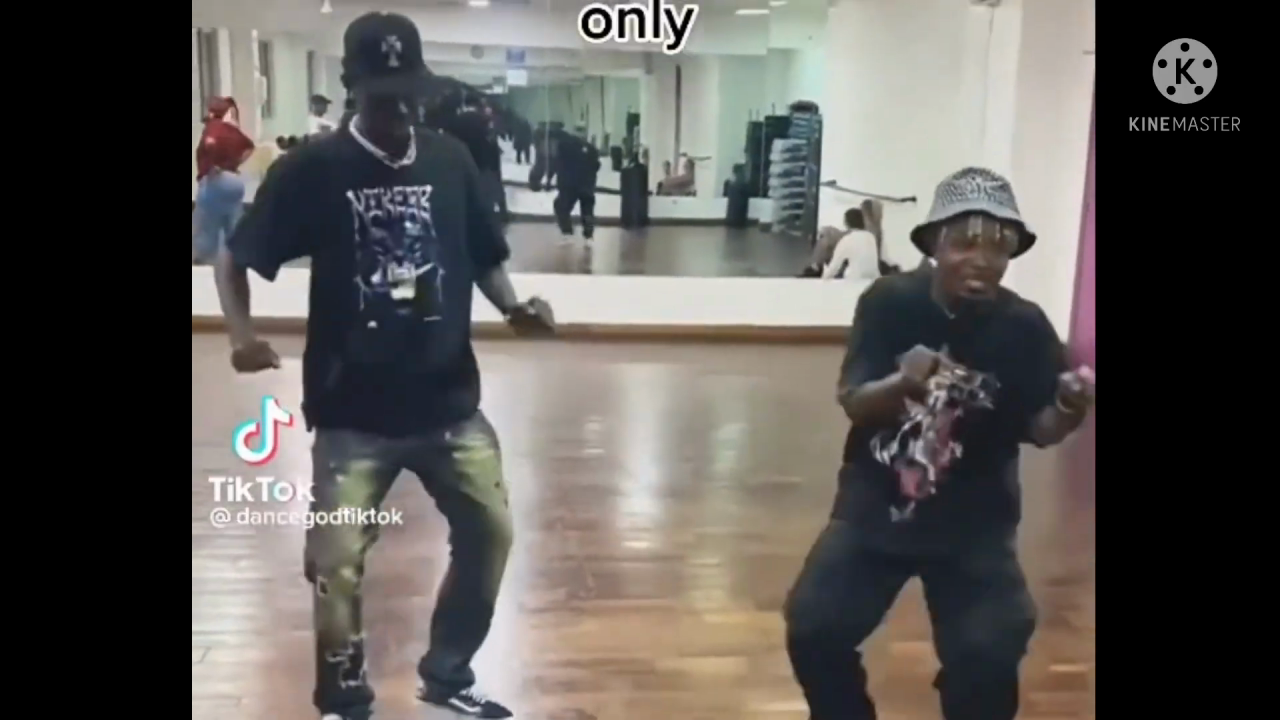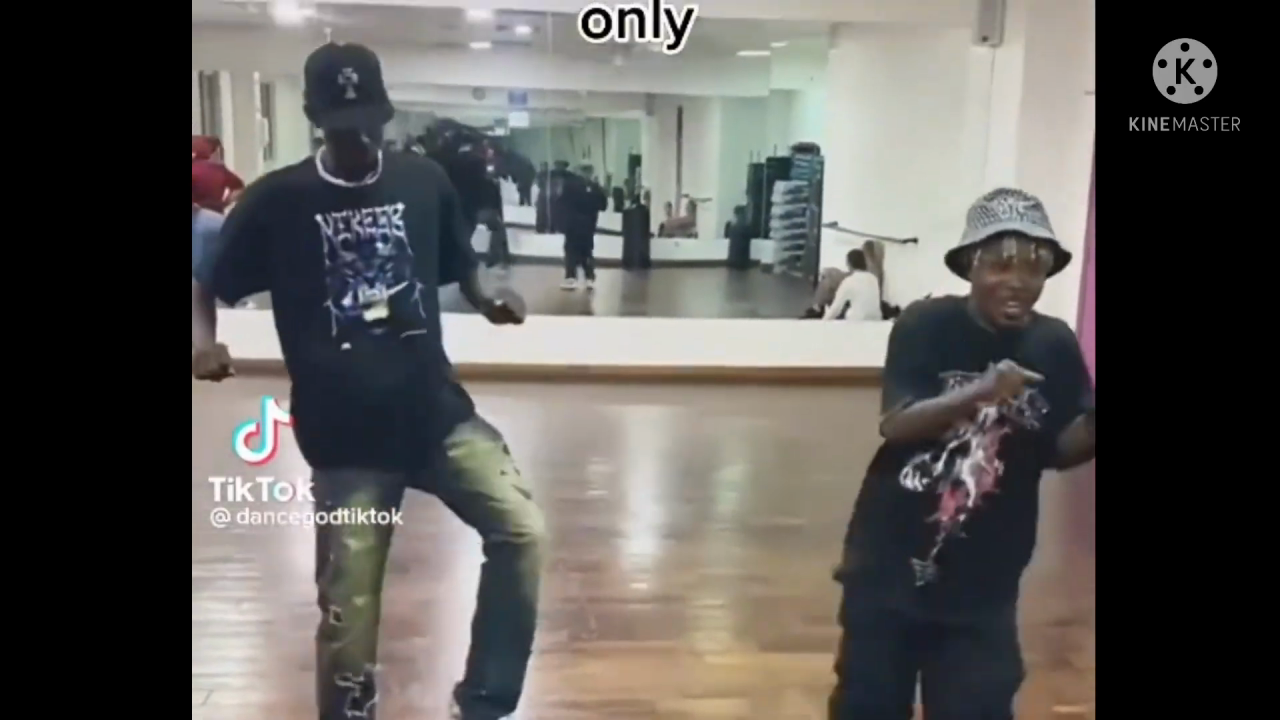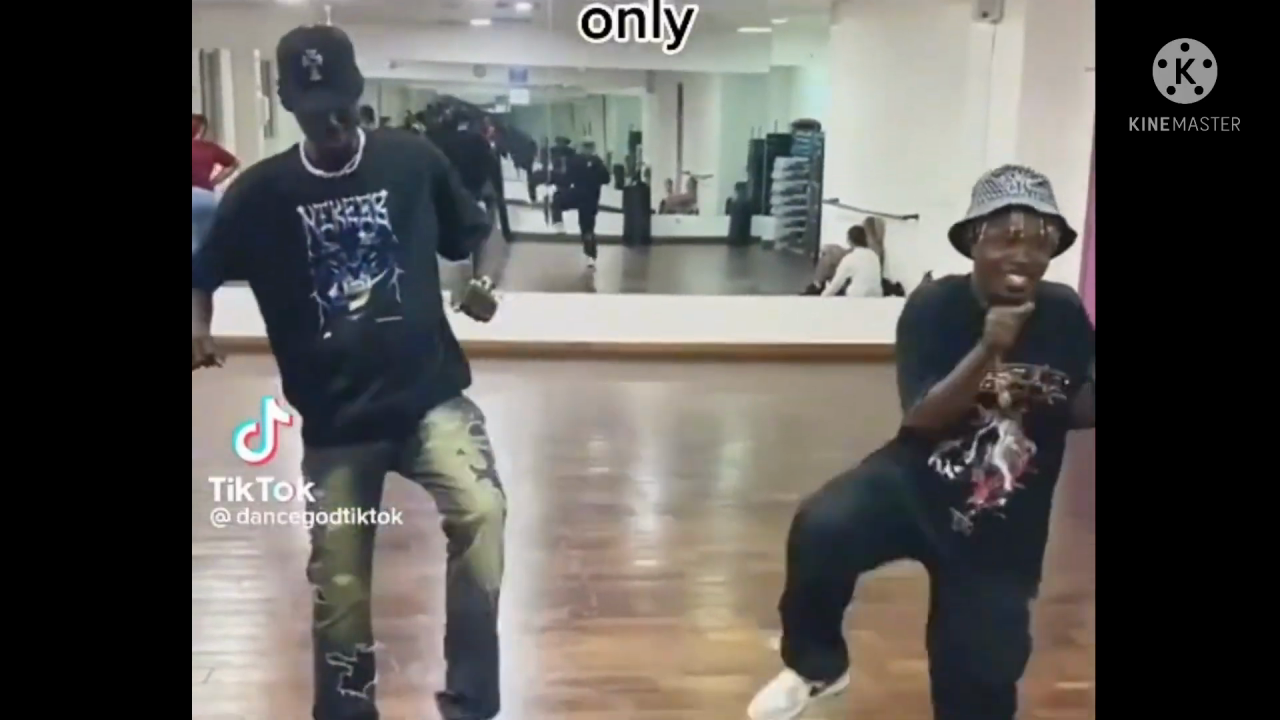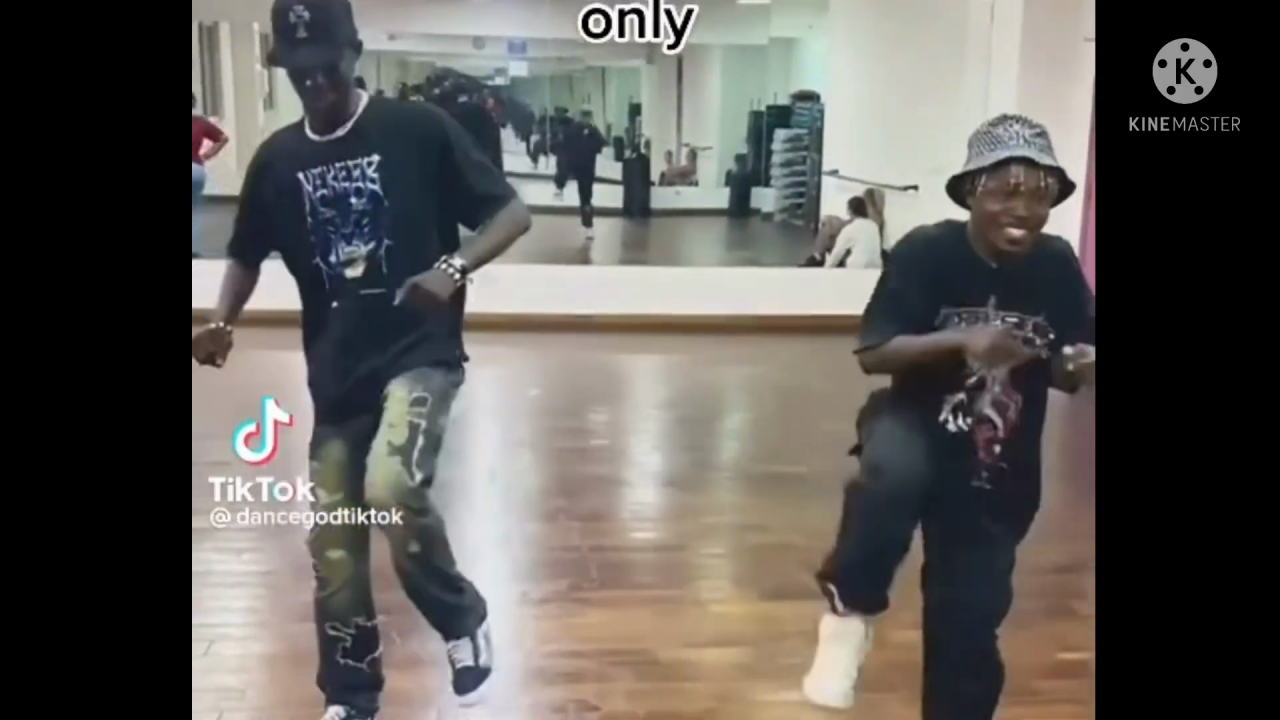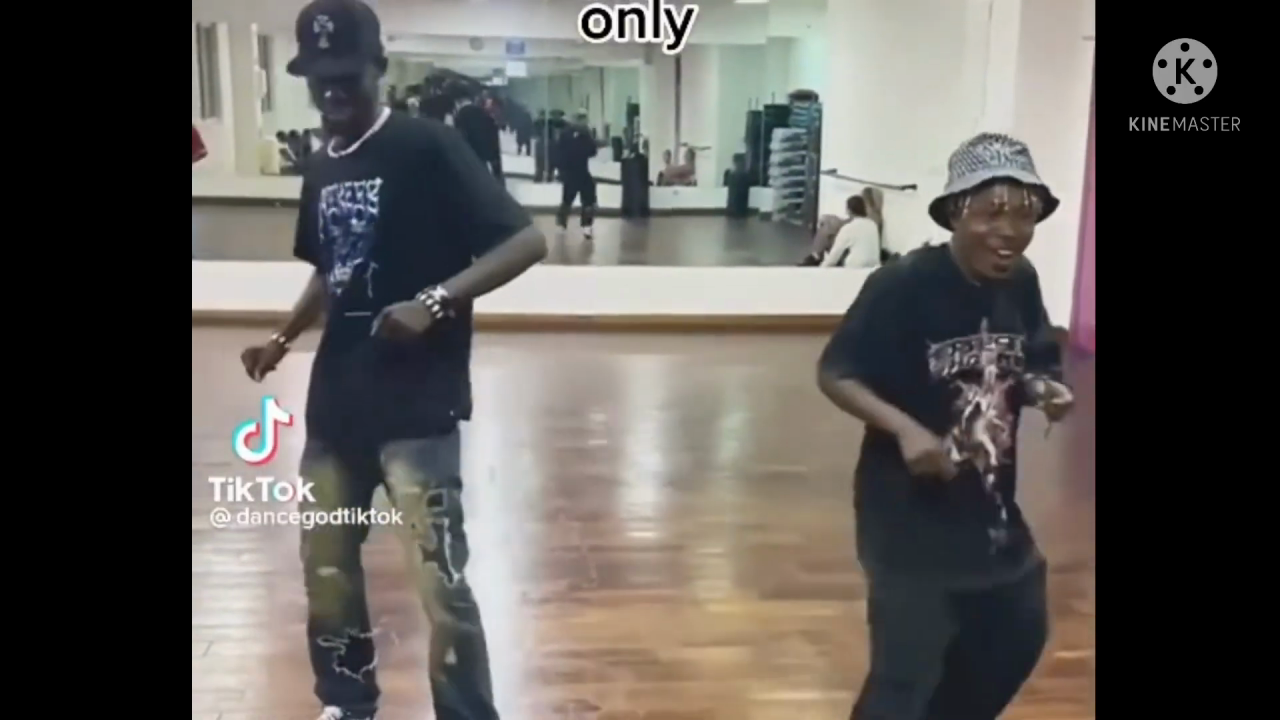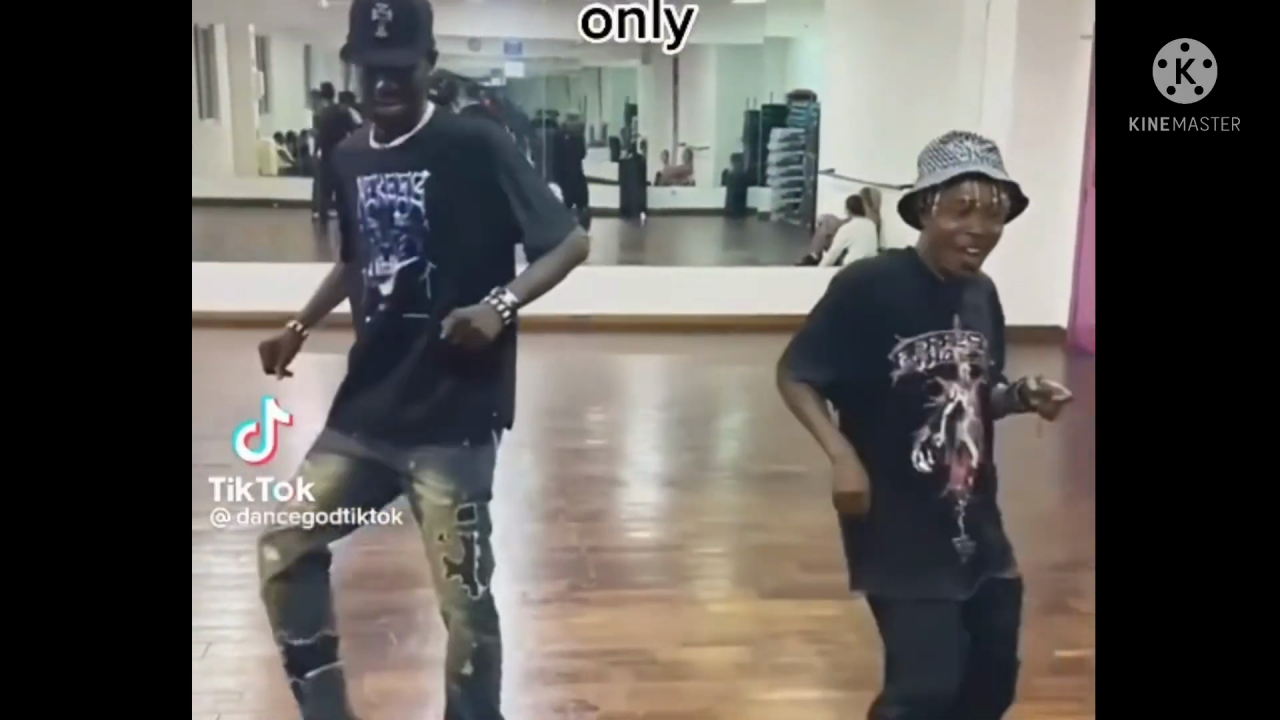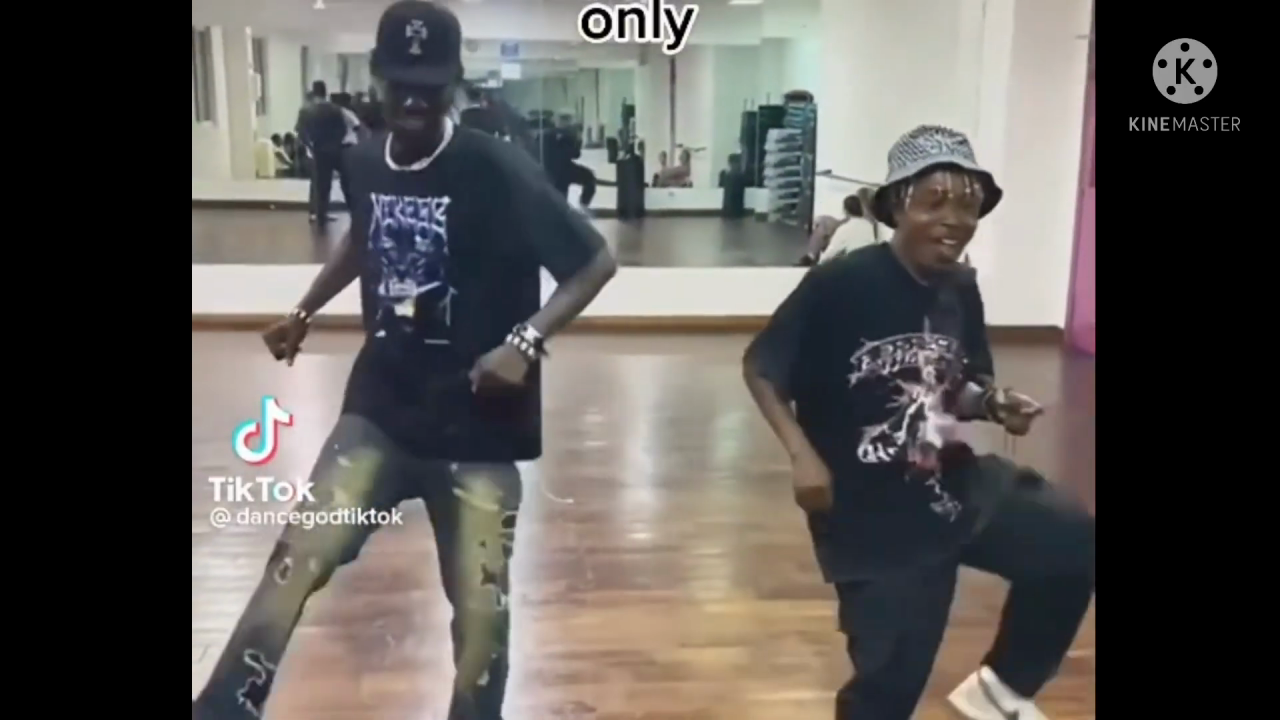
dt=0.2s
person 1, frame 1
left shoulder: (454, 165)
right shoulder: (309, 171)
left elbow: (487, 260)
right elbow: (235, 260)
left wrist: (513, 306)
right wrist: (241, 332)
left hip: (448, 401)
right hip: (353, 409)
left knee: (488, 537)
right knee: (336, 569)
person 1, frame 2
left shoulder: (424, 182)
right shoulder: (275, 202)
left elbow: (458, 269)
right elbow: (209, 286)
left wrist: (490, 300)
right wrist: (202, 343)
left hip: (437, 411)
right hip: (342, 435)
left knee: (520, 536)
right knee: (348, 605)
person 1, frame 3
left shoulder: (415, 161)
right shoulder: (262, 191)
left elbow: (476, 238)
right elbow: (201, 277)
right wrist: (198, 333)
left hip: (424, 382)
right hip: (332, 408)
left knee: (480, 510)
right knee: (337, 580)
person 1, frame 4
left shoulder: (420, 129)
right shoulder: (278, 157)
left elbow: (511, 213)
right elbow: (247, 254)
left wrist: (452, 269)
right wrist: (222, 322)
left hip: (416, 354)
right hip: (336, 371)
left knee: (393, 492)
right knee: (334, 547)
left ankle: (459, 614)
person 1, frame 5
left shoulder: (431, 150)
right shoulder: (321, 167)
left elbow: (527, 242)
left wrist: (434, 301)
right wrist: (281, 339)
left hip: (416, 403)
right hip: (338, 400)
left knee: (438, 584)
right knee: (326, 563)
person 1, frame 6
left shoulder: (477, 148)
right shoulder: (349, 157)
left elbow: (569, 243)
left wrist: (497, 304)
right wrist: (300, 326)
left hip: (455, 409)
right hip: (366, 399)
left knee: (463, 594)
right knee: (285, 550)
person 1, frame 7
left shoulder: (499, 170)
right shoulder: (366, 165)
left elbow: (593, 261)
left wrist: (524, 342)
right wrist: (303, 310)
left hip: (480, 428)
right hip: (381, 409)
left knee: (482, 607)
right knee: (313, 544)
person 2, frame 1
left shoulder: (1026, 327)
right shoulder: (890, 301)
left elbow: (1044, 430)
right elbow: (854, 404)
left wrist: (1076, 404)
right wrist: (902, 382)
left hip: (974, 524)
right hip: (876, 505)
left knee: (989, 650)
right knee: (815, 625)
person 2, frame 2
left shoulder: (1057, 345)
right shoulder: (927, 325)
left elbow: (1065, 448)
right elbow: (898, 428)
left wrist: (1093, 427)
right wrist: (975, 394)
left hip: (985, 561)
right hip: (893, 543)
person 2, frame 3
left shoulder: (1066, 313)
right shoulder: (936, 305)
left elbow: (1082, 409)
right elbow: (919, 419)
left wrist: (1085, 401)
right wrist: (986, 352)
left hip: (1003, 530)
right hip: (916, 487)
right knee: (822, 530)
right ankle: (812, 667)
person 2, frame 4
left shoulder: (1057, 263)
right shoulder: (923, 253)
left elbow: (1074, 358)
right elbow: (873, 350)
left wrist: (1081, 365)
right wrist: (959, 343)
left hip: (998, 471)
right hip: (917, 431)
left knee: (966, 633)
right knee: (895, 474)
right ankle: (848, 600)
person 2, frame 5
left shoulder: (1020, 282)
right shoulder: (902, 285)
left elbow: (1039, 365)
right elbow: (836, 374)
left wrist: (1044, 390)
right wrist: (904, 429)
left hip: (988, 503)
right hip: (912, 505)
left knee: (1016, 637)
right knee: (911, 672)
person 2, frame 6
left shoulder: (981, 295)
right shoulder: (867, 285)
right elbow: (795, 375)
left wrist: (1024, 396)
right wrist: (844, 457)
left hip: (970, 515)
right hip: (897, 521)
left knee: (990, 667)
person 2, frame 7
left shoulder: (961, 292)
right shoulder: (839, 284)
right elbow: (763, 366)
left wrist: (994, 403)
right wrist: (802, 455)
left hip: (949, 481)
right hip: (870, 508)
left knee: (1071, 546)
